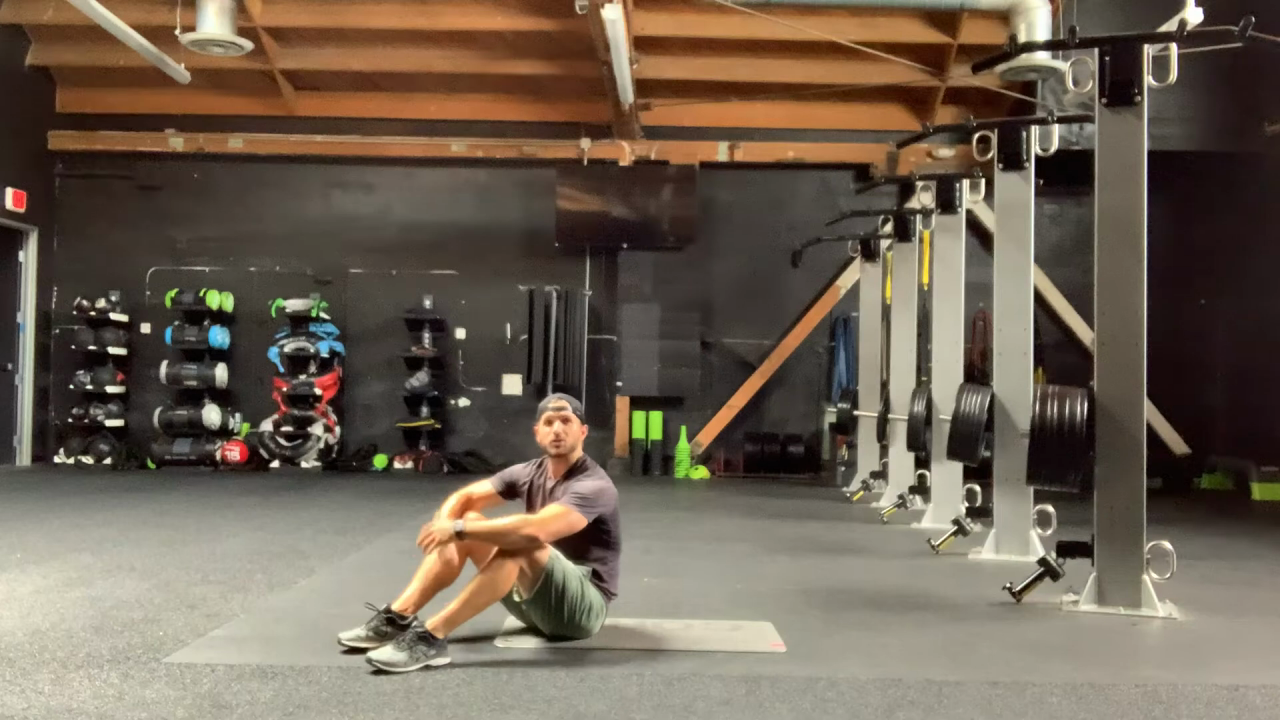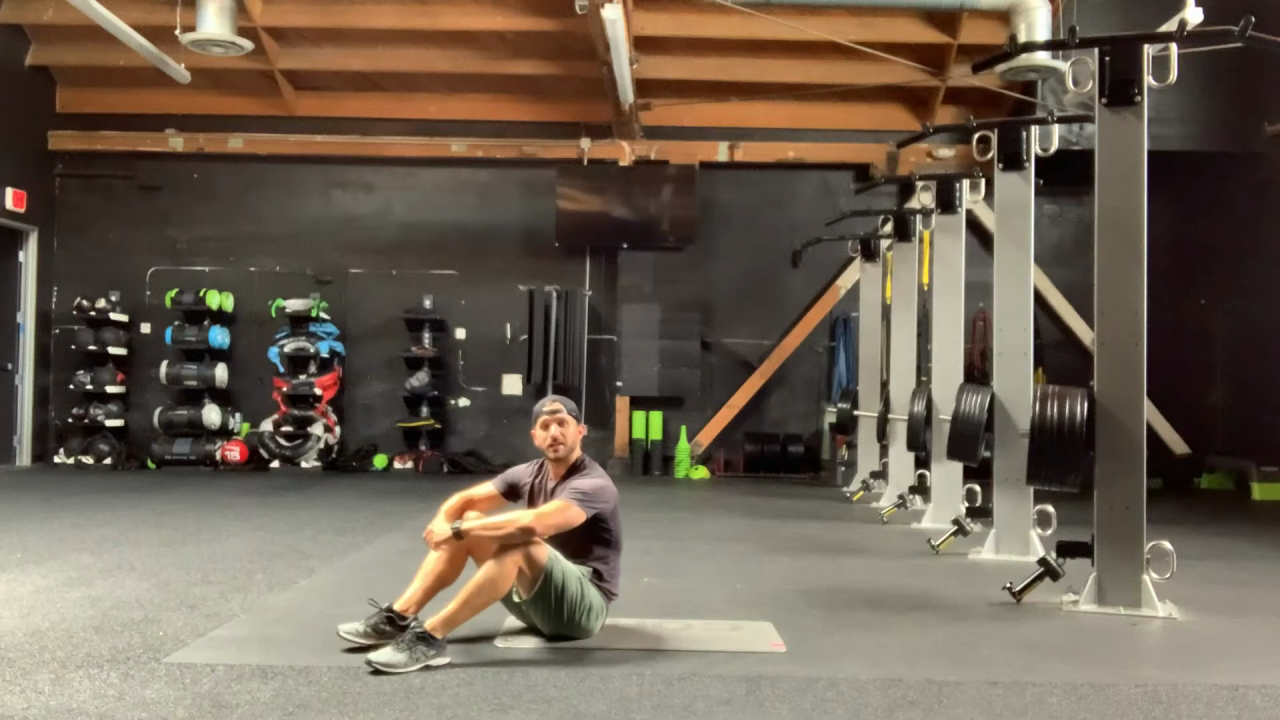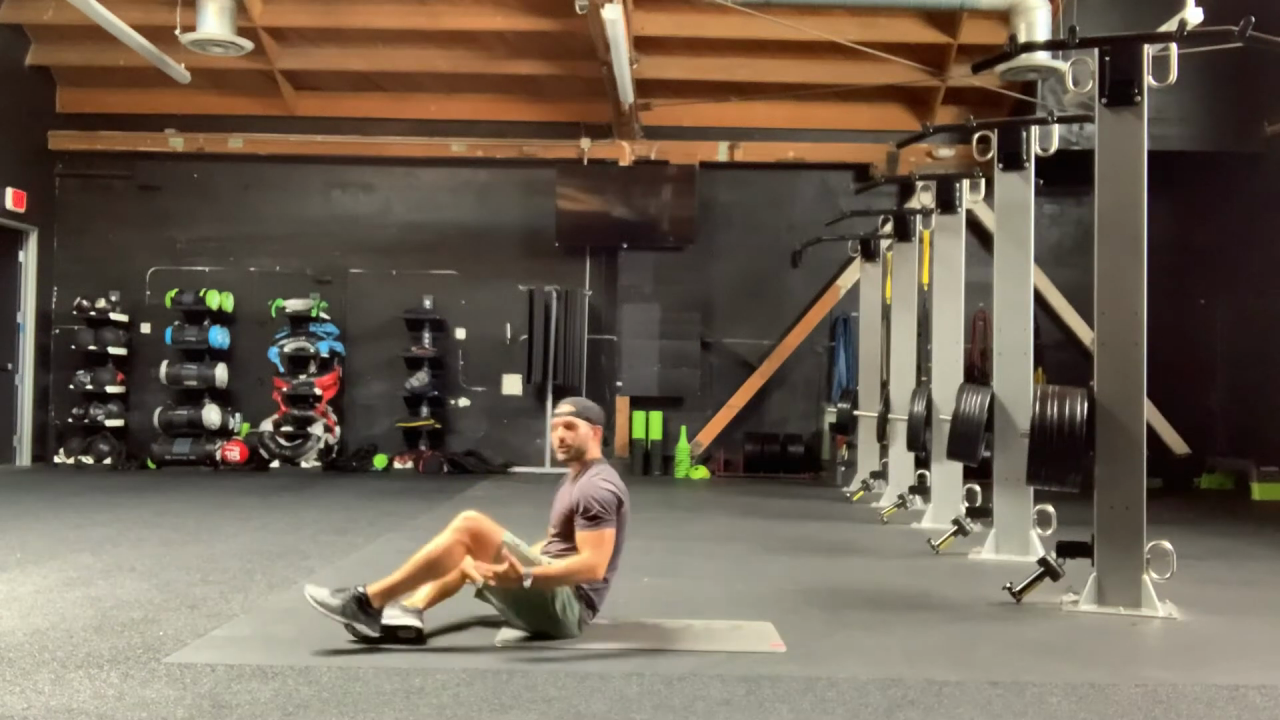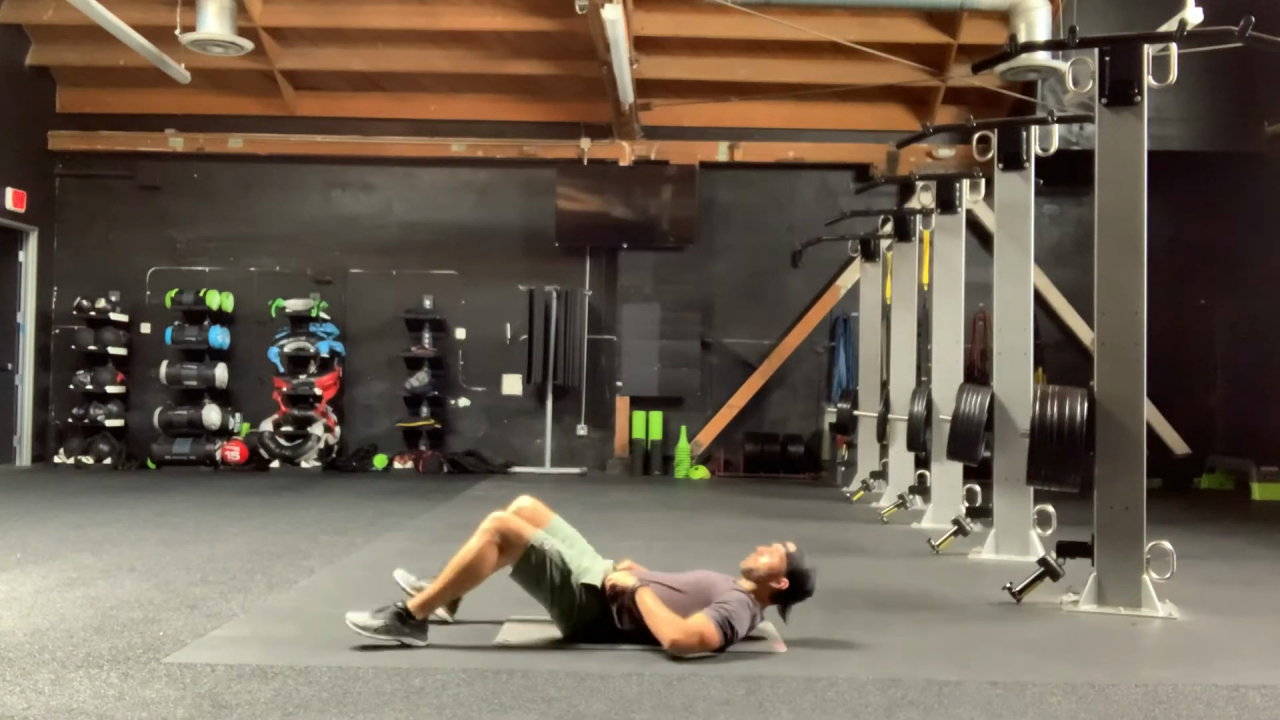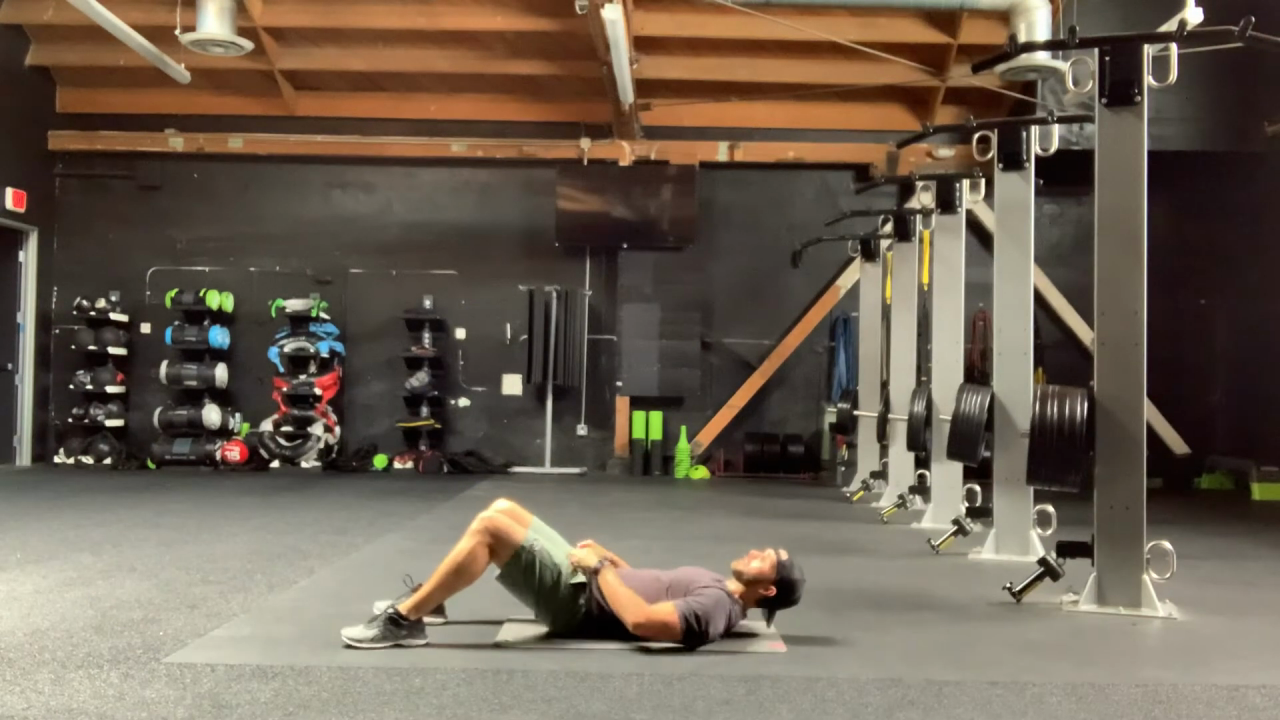
dt=1s
person 1, frame 1
left shoulder: (594, 487)
right shoulder: (530, 473)
left elbow: (534, 530)
right elbow: (464, 497)
left wrist: (457, 529)
right wrist: (445, 529)
left hip: (582, 606)
right hip: (535, 597)
left knee: (522, 544)
right knee: (469, 526)
left ankle: (431, 637)
right ankle: (397, 619)
person 1, frame 2
left shoulder: (593, 485)
right shoulder: (530, 474)
left elbow: (531, 523)
right elbow: (465, 499)
left wrist: (457, 530)
right wrist: (442, 523)
left hip: (583, 604)
right hip: (535, 594)
left knee: (519, 543)
right knee: (468, 522)
left ankle: (430, 636)
right ankle: (398, 618)
person 1, frame 3
left shoulder: (598, 488)
right shoulder: (575, 481)
left elbow: (592, 567)
left wrist: (523, 577)
left hip: (563, 607)
right hip: (549, 595)
left knee: (469, 526)
right knee: (467, 553)
left ankle: (367, 604)
right ankle: (408, 610)
person 1, frame 4
left shoulder: (738, 611)
right shoulder: (734, 589)
left elbow: (678, 638)
left wrist: (636, 587)
right wrist: (636, 576)
left hip: (591, 607)
right hip: (601, 578)
left knee: (498, 526)
right knee: (524, 507)
left ankle: (409, 618)
right ankle: (441, 595)
person 1, frame 5
left shoulder: (716, 608)
right shoulder: (717, 588)
left elbow: (640, 619)
left wrist: (597, 567)
right wrist: (608, 557)
left hip: (578, 602)
right hip: (585, 582)
left knee: (487, 526)
right knee: (501, 509)
left ankle: (403, 620)
right ankle: (427, 600)
